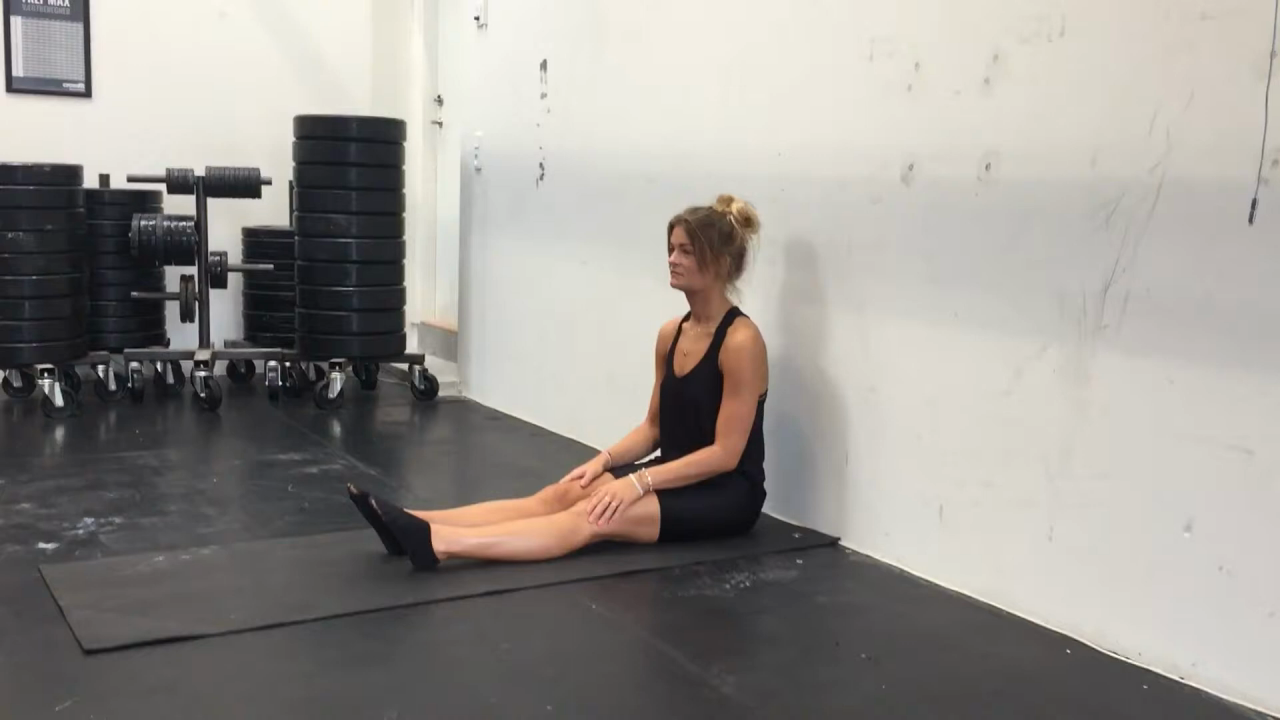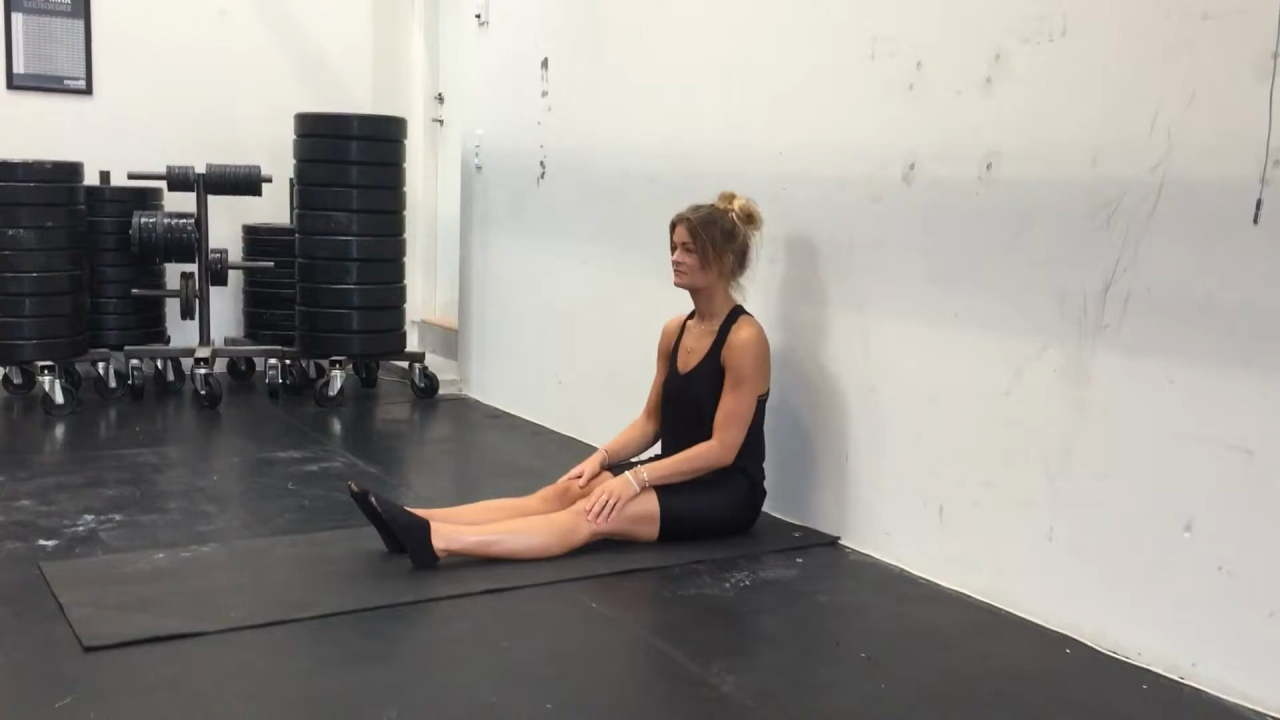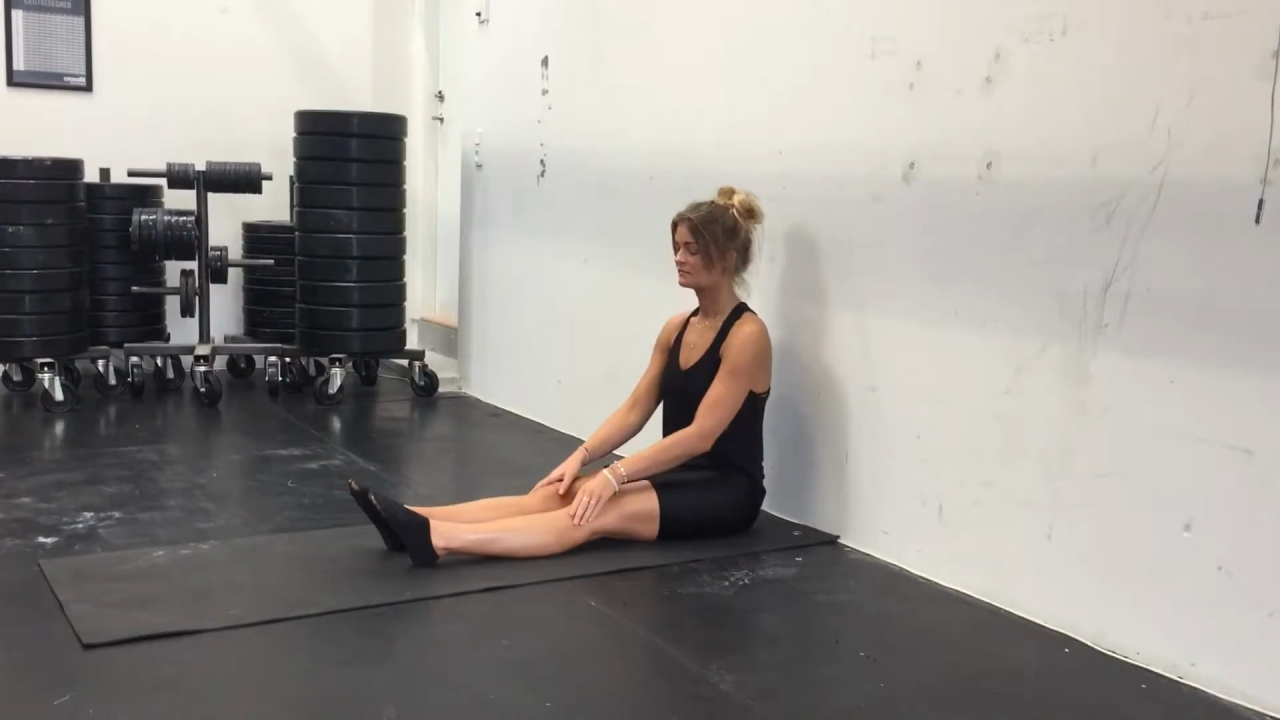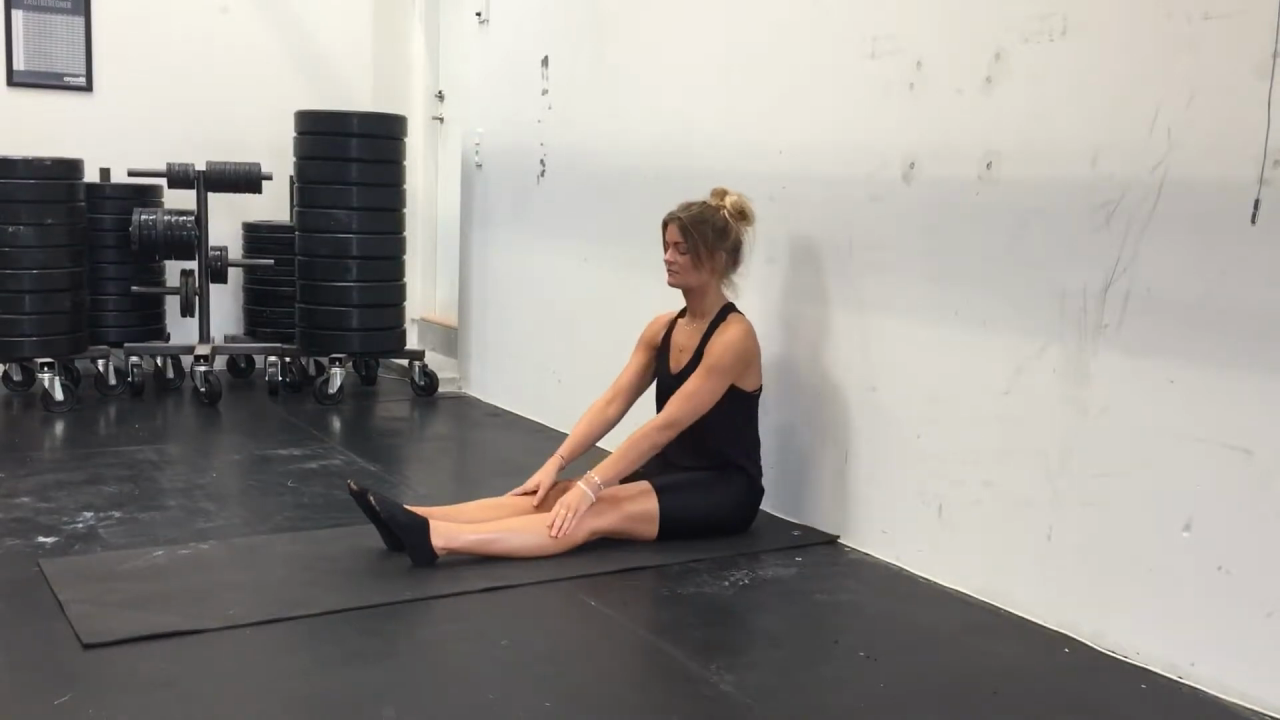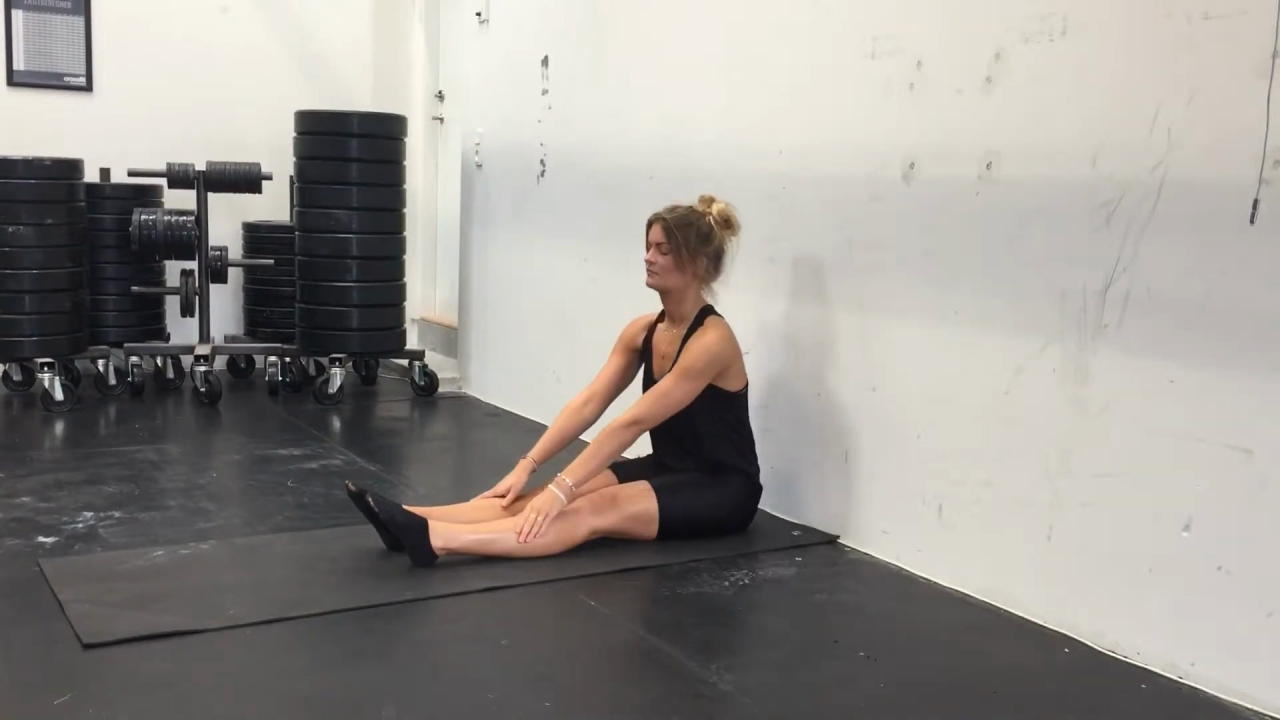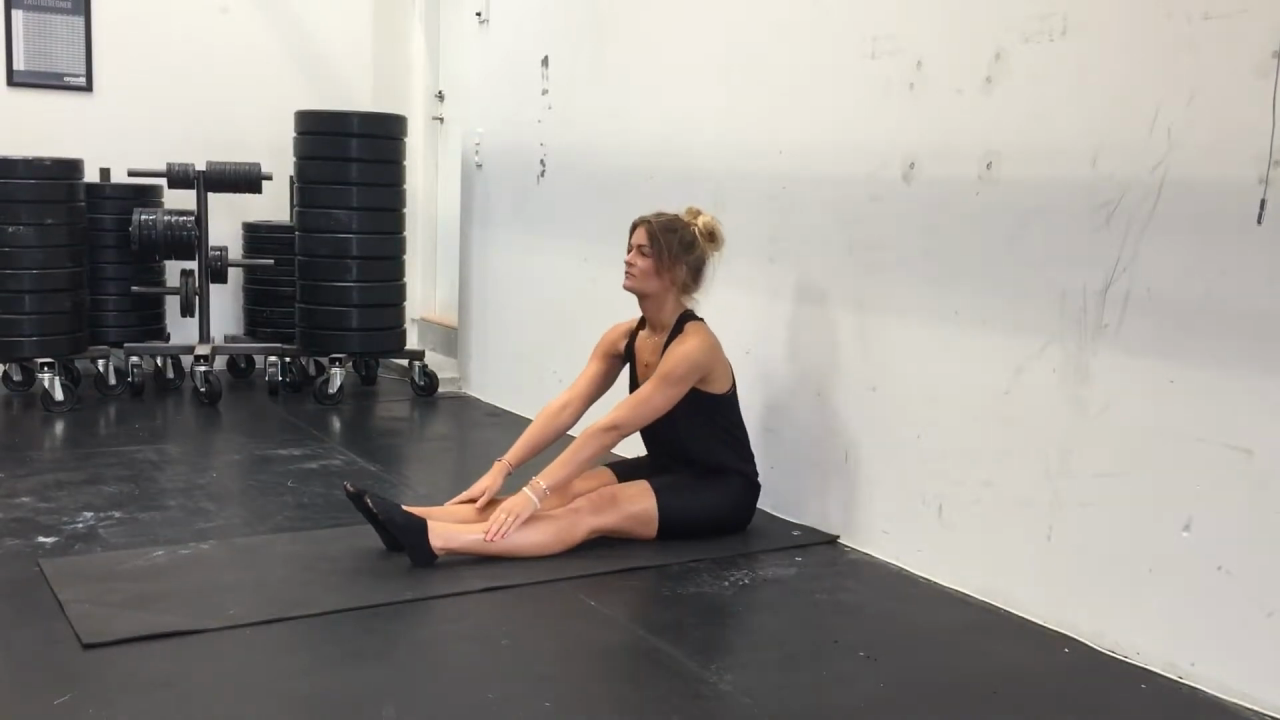
dt=0.4s
person 1, frame 1
left shoulder: (741, 341)
right shoulder: (671, 333)
left elbow: (725, 453)
left wrist: (639, 482)
right wrist: (605, 459)
left hip: (727, 493)
right hip: (677, 475)
left knee: (594, 515)
right knee: (563, 494)
left ankle: (436, 544)
right ankle: (425, 529)
person 1, frame 2
left shoulder: (744, 339)
right shoulder: (675, 331)
left elbow: (722, 448)
right elbow: (651, 422)
left wrist: (635, 479)
right wrist: (602, 457)
left hip: (727, 492)
right hip: (678, 473)
left knee: (596, 516)
right knee: (562, 495)
left ankle: (438, 542)
right ankle: (416, 523)
person 1, frame 3
left shoulder: (747, 335)
right shoulder: (677, 328)
left elbow: (702, 434)
right elbow: (634, 410)
left wrist: (614, 475)
right wrist: (582, 455)
left hip: (726, 490)
right hip: (678, 472)
left knee: (597, 513)
right knee: (560, 494)
left ankle: (437, 539)
right ankle: (419, 523)
person 1, frame 4
left shoulder: (733, 336)
right shoulder: (663, 327)
left elbow: (666, 425)
right elbow: (611, 403)
left wrist: (589, 487)
right wrist: (556, 463)
left hip: (724, 490)
right hip: (671, 470)
left knee: (597, 513)
right knee: (555, 496)
left ankle: (437, 540)
right ankle: (414, 520)
person 1, frame 5
left shoulder: (712, 340)
right shoulder: (643, 330)
left elbow: (633, 422)
right elbow: (587, 403)
left wrist: (561, 489)
right wrist: (526, 466)
left hip: (723, 490)
right hip: (667, 469)
left knee: (595, 510)
right knee: (560, 497)
left ankle: (435, 540)
right ankle: (415, 521)
person 1, frame 6
left shoulder: (693, 346)
right shoulder: (625, 336)
left elbow: (611, 428)
right elbow: (566, 408)
left wrist: (535, 492)
right wrist: (501, 469)
left hip: (721, 490)
right hip: (665, 469)
left knee: (594, 510)
right knee: (565, 492)
left ankle: (434, 540)
right ankle: (412, 521)
